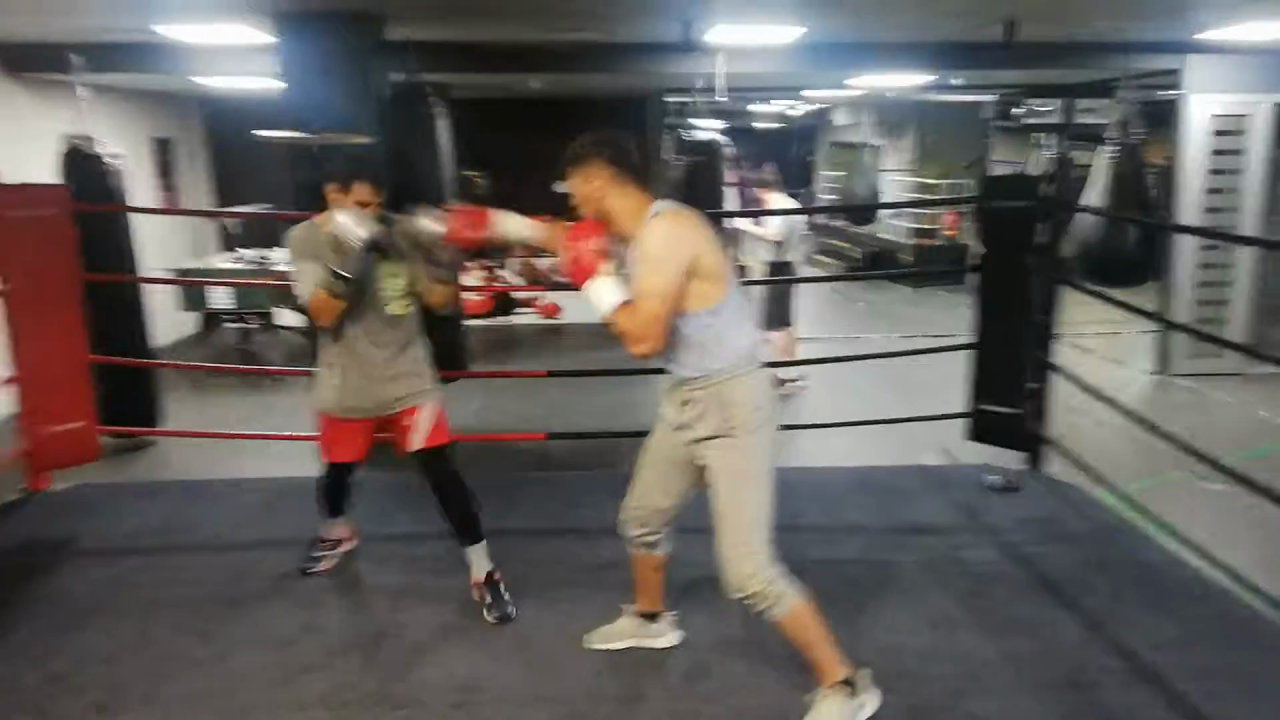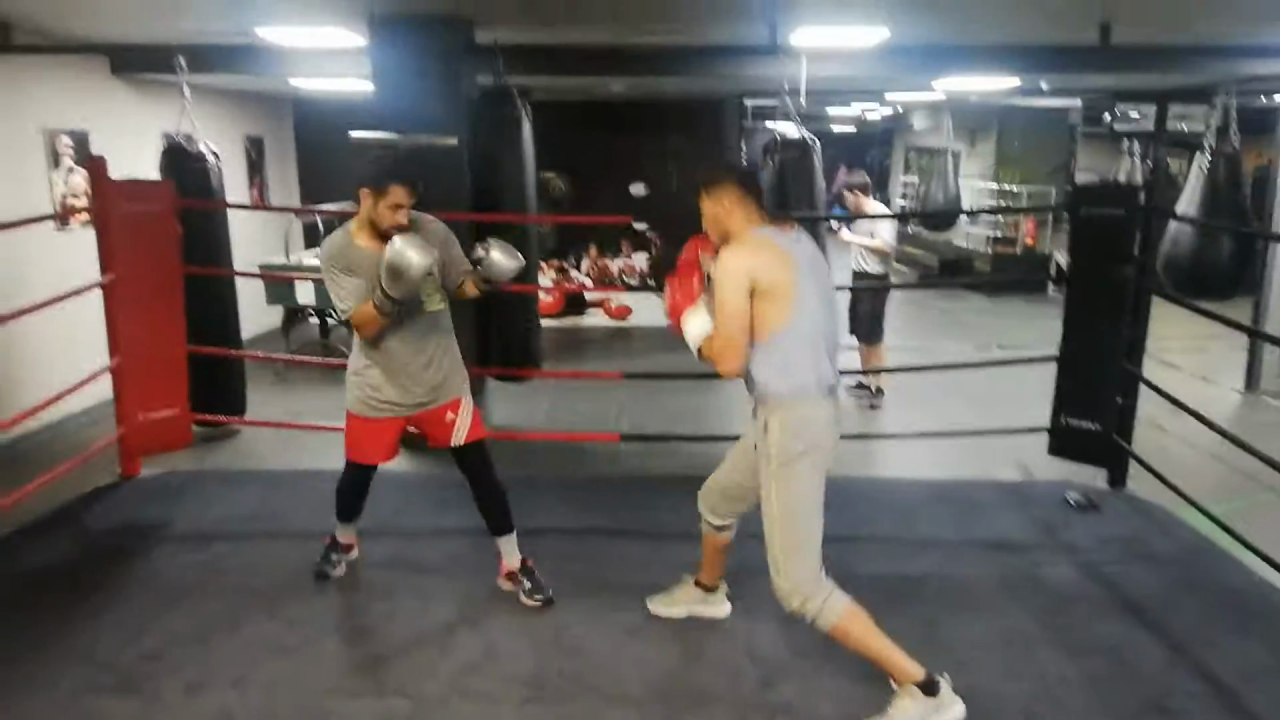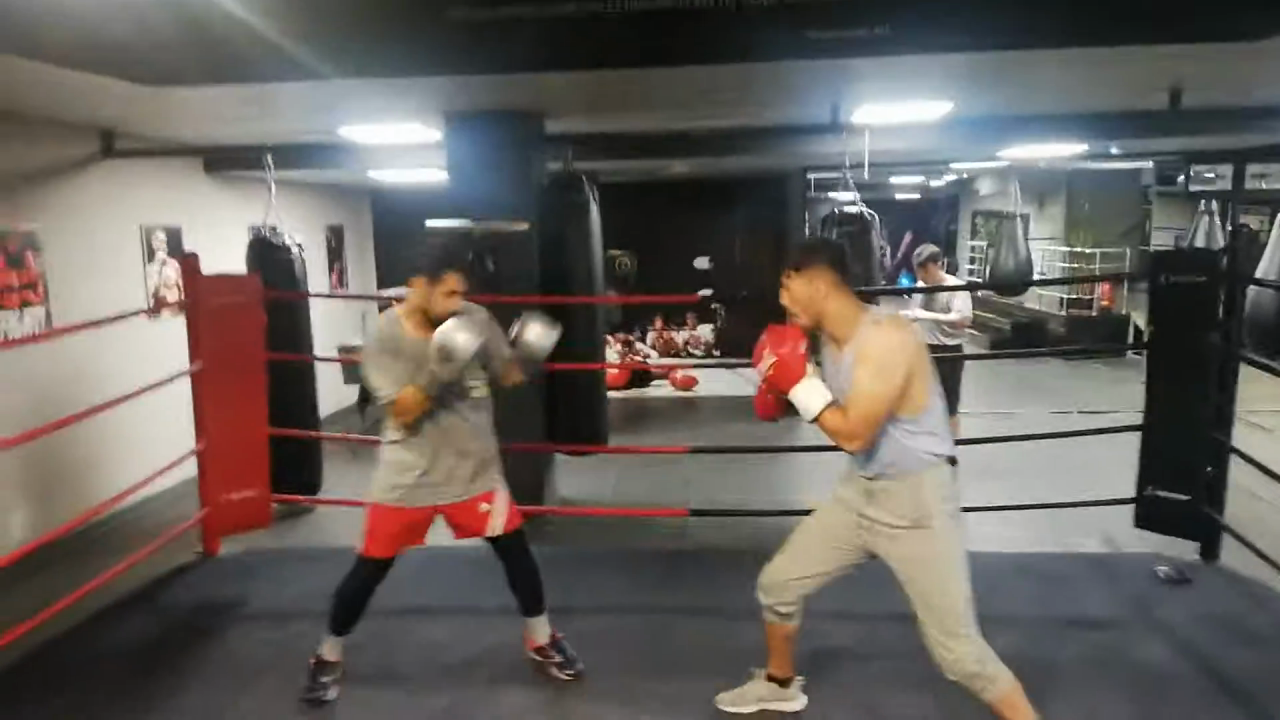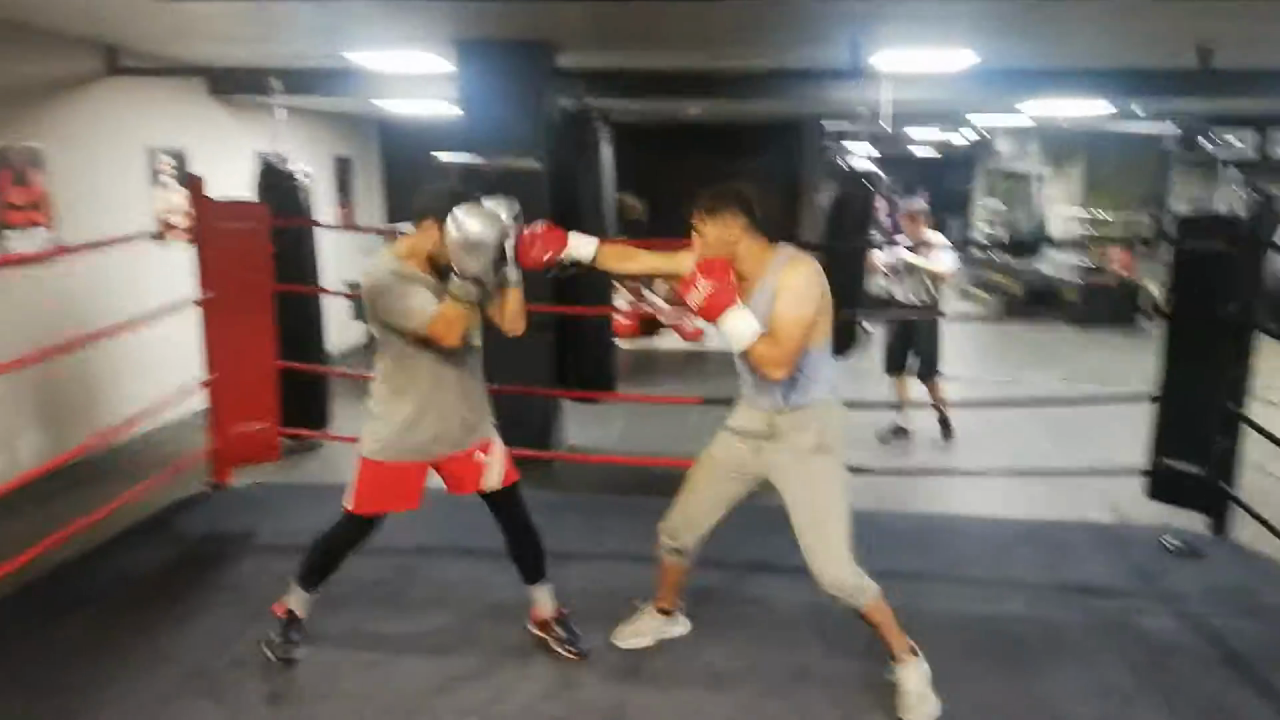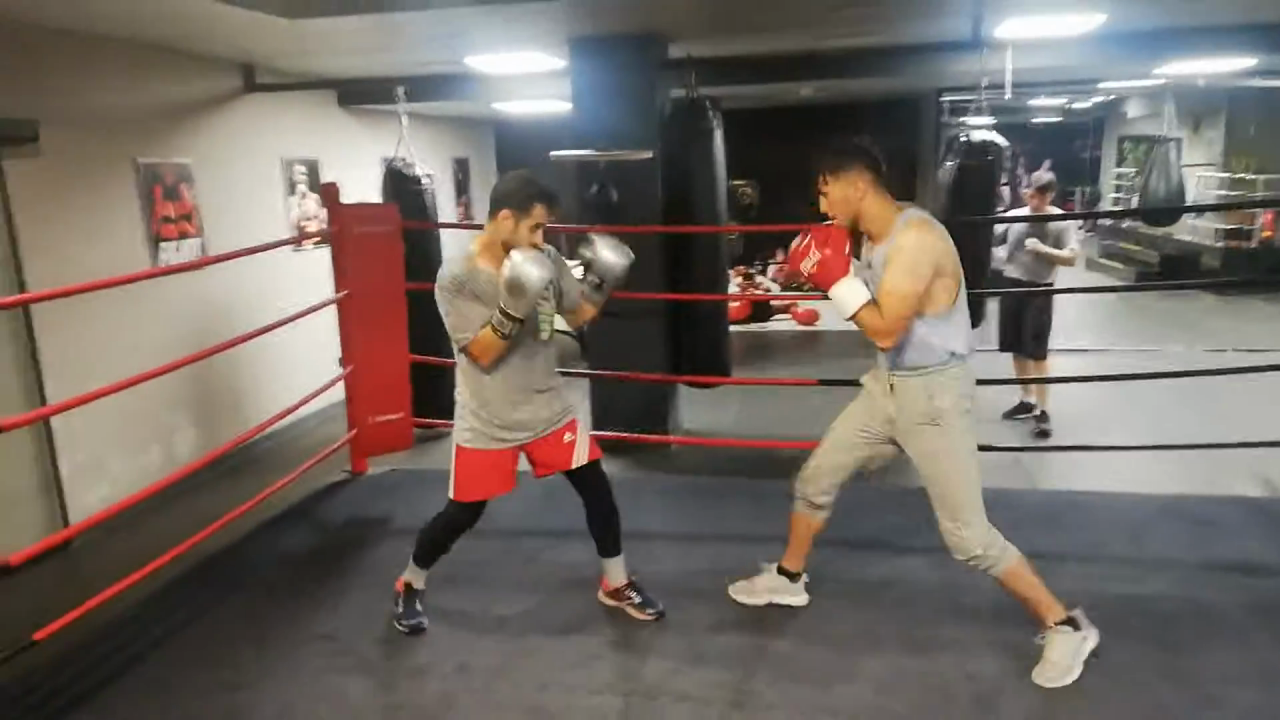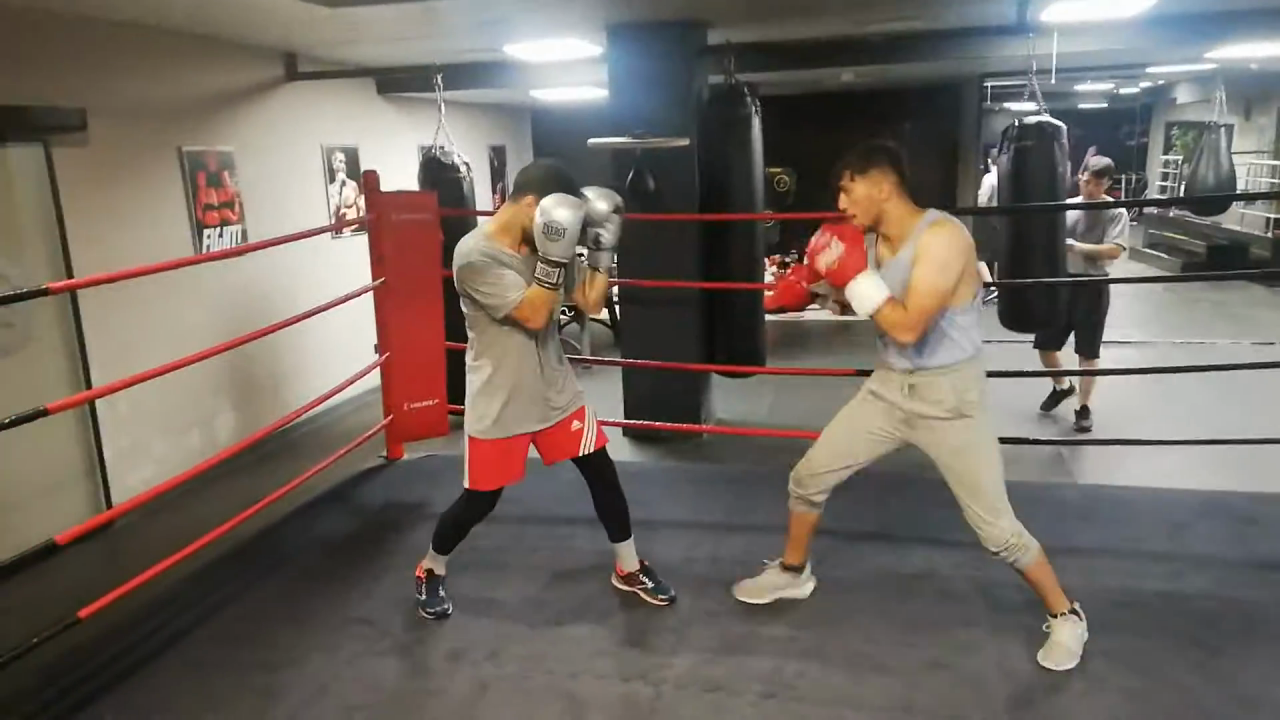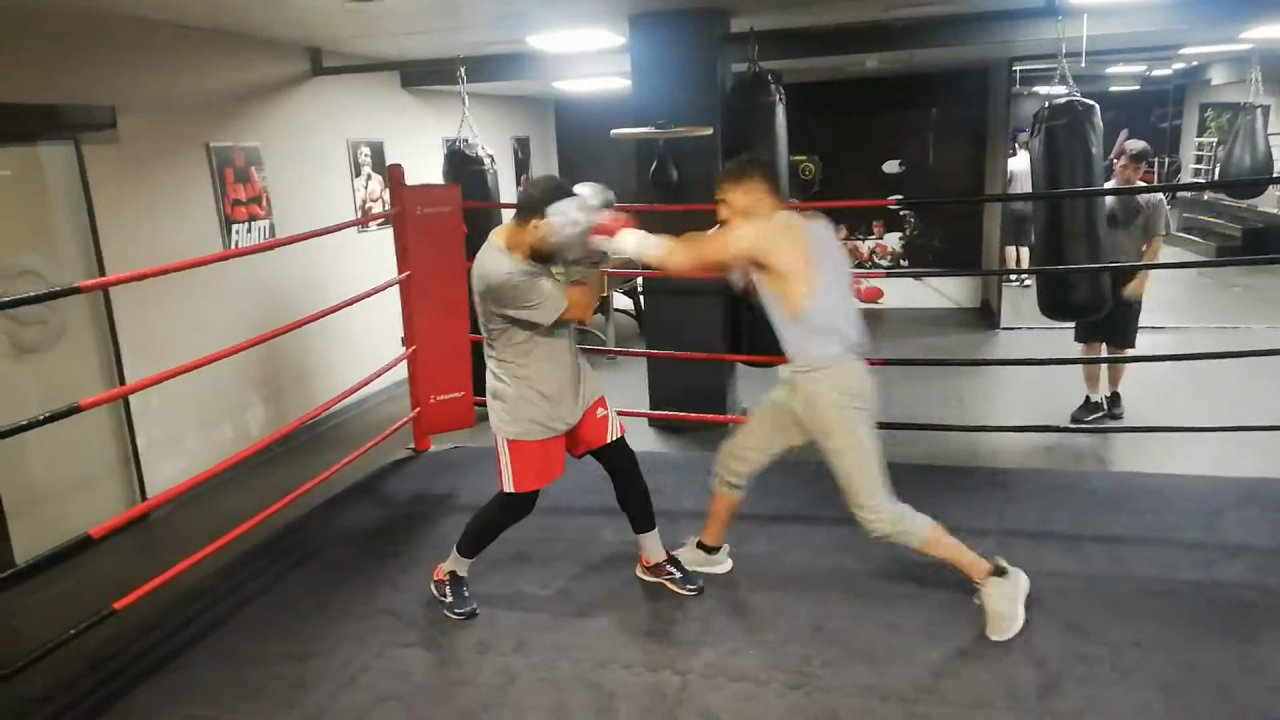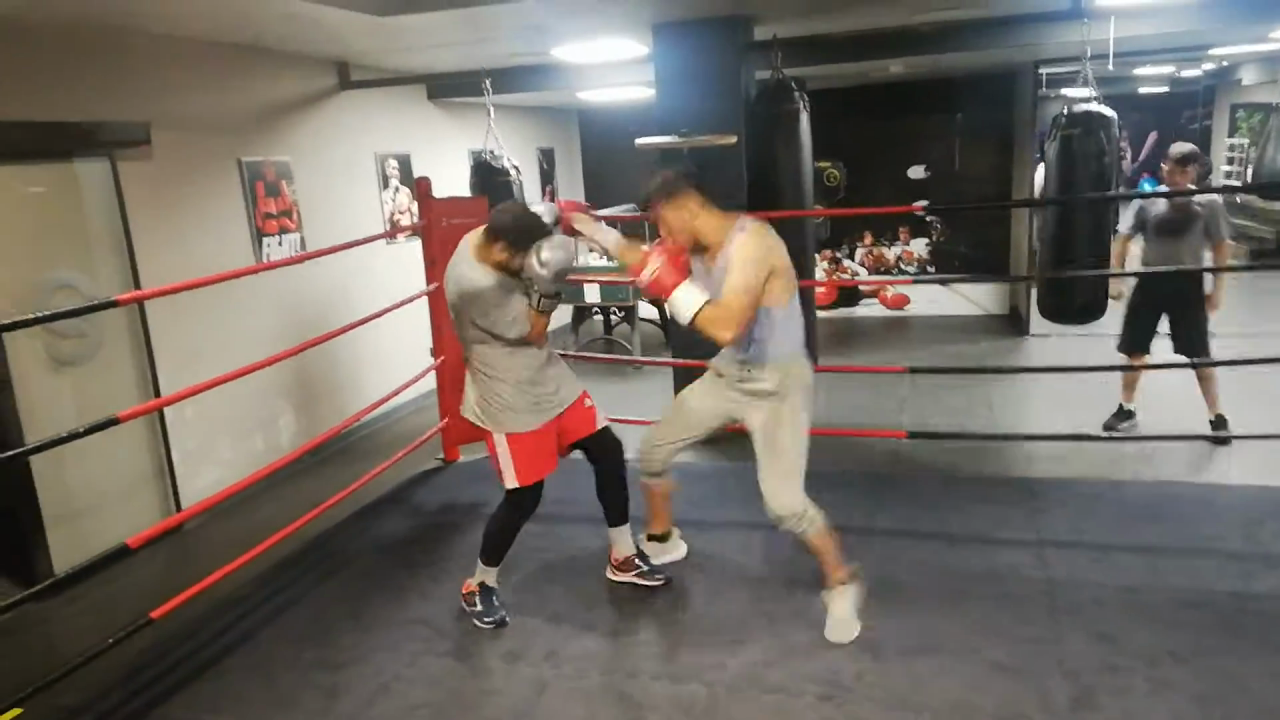
dt=0.5s
person 1, frame 1
left shoulder: (667, 231)
right shoulder: (640, 221)
left elbow: (645, 339)
right elbow: (571, 236)
left wrist: (594, 277)
right wrist: (501, 225)
left hip: (732, 402)
right hip: (689, 402)
left knee: (749, 572)
right knee: (641, 516)
right ankle: (651, 618)
person 1, frame 2
left shoulder: (740, 258)
right shoulder: (793, 240)
left elbow: (728, 360)
left wrist: (688, 315)
left hip: (792, 426)
right hip: (789, 417)
left knee: (799, 588)
right knee: (716, 498)
right ankle: (704, 592)
person 1, frame 3
left shoulder: (885, 338)
right shoulder: (834, 339)
left elbow: (853, 436)
left wrist: (795, 378)
right wrist: (786, 387)
left hip: (916, 501)
right hip: (860, 493)
left knee: (957, 650)
right knee: (777, 585)
person 1, frame 4
left shoulder: (798, 273)
right shoulder: (718, 267)
left elbow: (778, 366)
right elbow: (637, 261)
left wrist: (725, 310)
right wrist: (565, 244)
left hip: (807, 432)
right hip: (749, 424)
left knee: (834, 570)
right knee: (679, 531)
left ankle: (908, 660)
right ankle: (666, 613)
person 1, frame 5
left shoulder: (916, 238)
right shoulder: (877, 233)
left elbow: (886, 333)
left wrist: (836, 277)
right wrist: (828, 272)
left hip: (935, 395)
right hip: (888, 388)
left knee: (968, 536)
right knee: (816, 476)
left ankle: (1065, 627)
right ankle: (788, 578)
person 1, frame 6
left shoulder: (942, 237)
right shoulder: (881, 240)
left elbow: (906, 329)
right elbow: (856, 304)
left wrist: (851, 274)
right wrist: (825, 277)
left hip: (949, 396)
right hip: (889, 387)
left knee: (996, 527)
right knee: (809, 476)
left ankle: (1065, 616)
right ankle: (791, 571)
person 1, frame 7
left shoulder: (768, 233)
right shoulder: (810, 229)
left elbow: (682, 258)
left wrist: (621, 237)
right wrist: (745, 265)
left hip: (834, 388)
right hip: (805, 384)
left knee: (880, 515)
right knee: (735, 459)
left ankle: (996, 579)
right ankle: (709, 549)
person 1, frame 8
left shoulder: (750, 242)
right shoulder: (704, 246)
left elbow: (728, 330)
right elbow: (639, 259)
left wrist: (675, 287)
right wrist: (589, 229)
left hip: (779, 381)
right hip: (728, 377)
left knee: (784, 502)
right knee: (654, 451)
left ankle: (841, 582)
right ankle: (662, 540)
person 2, frame 1
left shoulder: (402, 232)
right shoulder: (304, 240)
left elbow: (441, 302)
right elbow: (324, 316)
left wrist: (438, 258)
right wrist: (346, 265)
left hip: (407, 379)
right hip: (346, 383)
left knee: (441, 471)
right knee: (338, 470)
left ankle: (484, 573)
right ankle: (337, 533)
person 2, frame 2
left shoulder: (431, 230)
right shoulder: (338, 252)
left elbow: (464, 287)
right elbow: (366, 328)
left wrist: (487, 275)
right wrist: (392, 286)
left hip: (441, 376)
right hip: (376, 386)
left knee: (477, 466)
right knee: (359, 470)
left ankle: (513, 562)
right ankle: (342, 540)
person 2, frame 3
left shoulder: (473, 320)
right shoulder: (383, 338)
left elbow: (507, 376)
right elbow: (405, 413)
left wrist: (525, 353)
right wrist: (438, 372)
left hip: (474, 467)
right hip: (407, 476)
left knee: (515, 550)
right knee: (371, 567)
left ankle: (542, 640)
right ankle: (328, 657)
person 2, frame 4
left shoulder: (463, 266)
right shoulder: (385, 276)
left elbow: (514, 325)
right elbow: (448, 334)
left wrist: (507, 260)
right wrist: (470, 271)
left hip: (466, 421)
right hip: (399, 431)
left knee: (513, 512)
right knee: (356, 526)
left ankle: (546, 613)
right ankle: (292, 608)
person 2, frame 5
left shoulder: (544, 260)
right shoulder: (456, 277)
left elbow: (579, 317)
right elbow: (485, 355)
left wrist: (600, 282)
right wrist: (514, 308)
left hip: (548, 408)
right hip: (487, 420)
left knee: (597, 489)
right knee: (462, 513)
left ankle: (616, 584)
right ankle: (411, 584)
person 2, frame 6
left shoulder: (543, 240)
right shoulder: (474, 256)
left elbow: (591, 304)
right elbow: (533, 315)
left wrist: (602, 244)
right wrist: (554, 254)
left hip: (554, 391)
right hip: (497, 403)
left knee: (602, 473)
right knee: (479, 499)
left ankle: (629, 568)
right ankle: (432, 570)
person 2, frame 7
left shoulder: (530, 246)
right shoulder: (501, 275)
left elbow: (583, 298)
right elbow: (580, 312)
left hip: (573, 387)
right hip: (525, 403)
left knee: (624, 463)
right knee: (517, 500)
left ankle: (655, 559)
right ankle: (451, 572)
person 2, frame 8
left shoulder: (490, 241)
right shoulder: (473, 285)
right elbow: (535, 333)
left wrist: (546, 274)
right wrist: (544, 287)
left hip: (550, 380)
right hip: (511, 401)
left knee: (608, 453)
right knee: (523, 496)
left ankle: (624, 554)
right ankle: (480, 584)
person 3, frame 1
left shoulder: (777, 207)
right shoulder: (790, 204)
left elbow: (773, 235)
left wrist: (746, 226)
left hip: (778, 269)
right hip: (788, 267)
left knee: (773, 324)
right knee: (784, 322)
left ankle: (785, 375)
right ankle: (791, 373)
person 3, frame 2
left shoulder: (881, 214)
right shoulder: (858, 216)
left elbow: (885, 246)
left wrist: (853, 239)
right wrist: (843, 232)
left hip: (875, 282)
right hip: (859, 279)
left knee: (873, 337)
right knee: (860, 334)
left ankle: (877, 388)
right ankle: (866, 381)
person 3, frame 3
left shoulder: (956, 287)
right shoulder: (921, 287)
left elbow: (964, 319)
left wrist: (927, 315)
right wrist: (908, 315)
left hip: (949, 354)
right hip: (925, 351)
left knee: (949, 409)
person 3, frame 4
left shoulder: (940, 244)
right shoulder: (898, 243)
left elbow: (944, 273)
right elbow: (881, 268)
left wrist: (914, 259)
right wrist: (874, 259)
left hip: (925, 313)
left knee: (927, 372)
right knee: (896, 370)
left ankle: (943, 412)
right ankle: (901, 422)
person 3, frame 5
left shoulder: (1063, 222)
right shoulder: (1013, 216)
left elbow: (1071, 258)
left wrist: (1043, 249)
left hip: (1039, 291)
right hip: (1011, 286)
left knee: (1037, 353)
right knee: (1017, 350)
left ankle: (1041, 412)
right ankle: (1027, 400)
person 3, frame 6
left shoulder: (1116, 212)
right shoulder: (1067, 207)
left elbow: (1114, 250)
left wrist: (1080, 248)
left hip: (1093, 287)
left knee: (1088, 352)
right knee: (1045, 345)
left ankle: (1083, 408)
right ankle: (1062, 386)
person 3, frame 7
left shoulder: (1152, 199)
left elbow: (1156, 242)
left wrist: (1140, 280)
left hip: (1127, 278)
left knee: (1119, 343)
right knee: (1090, 341)
left ankle: (1113, 394)
right ankle: (1095, 400)
person 3, frame 8
left shoulder: (1209, 203)
right shoulder: (1146, 201)
left elbow: (1222, 247)
right elbow: (1123, 239)
left wrist: (1218, 288)
right wrist: (1115, 278)
left hip: (1188, 284)
right hip: (1150, 282)
left knee: (1199, 355)
right knee: (1133, 350)
left ankle: (1217, 416)
right ankle: (1126, 410)
